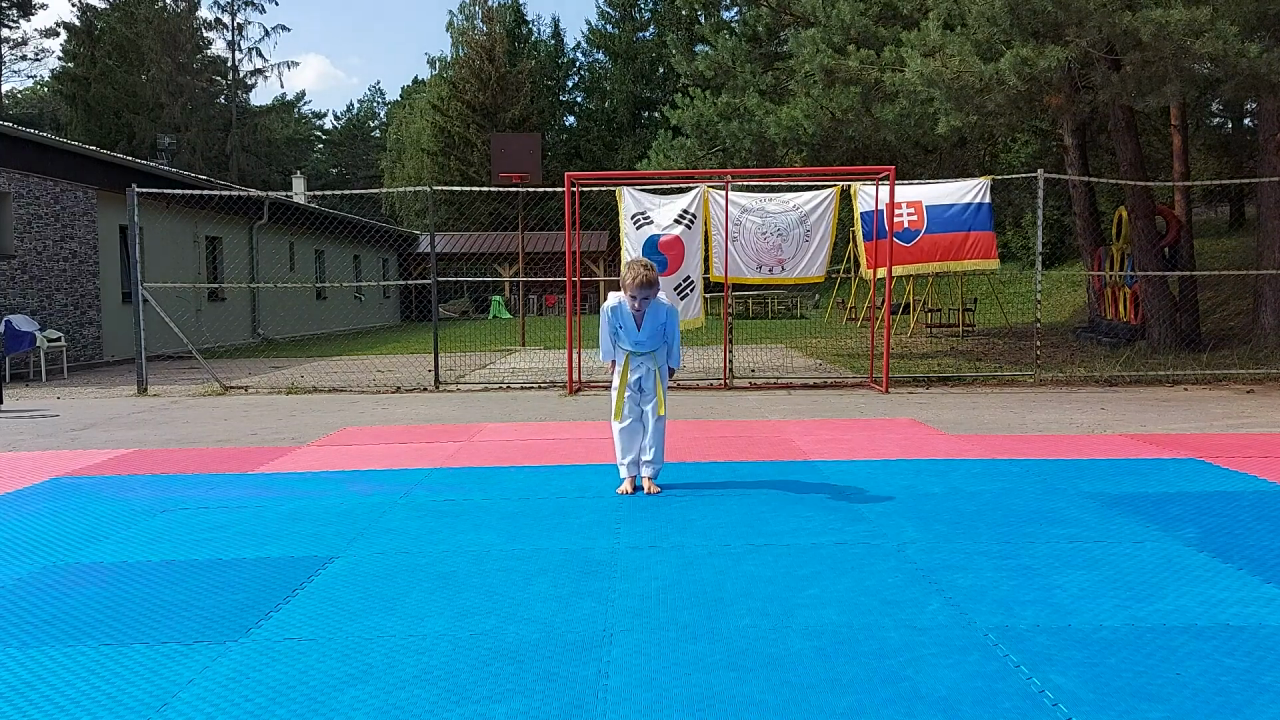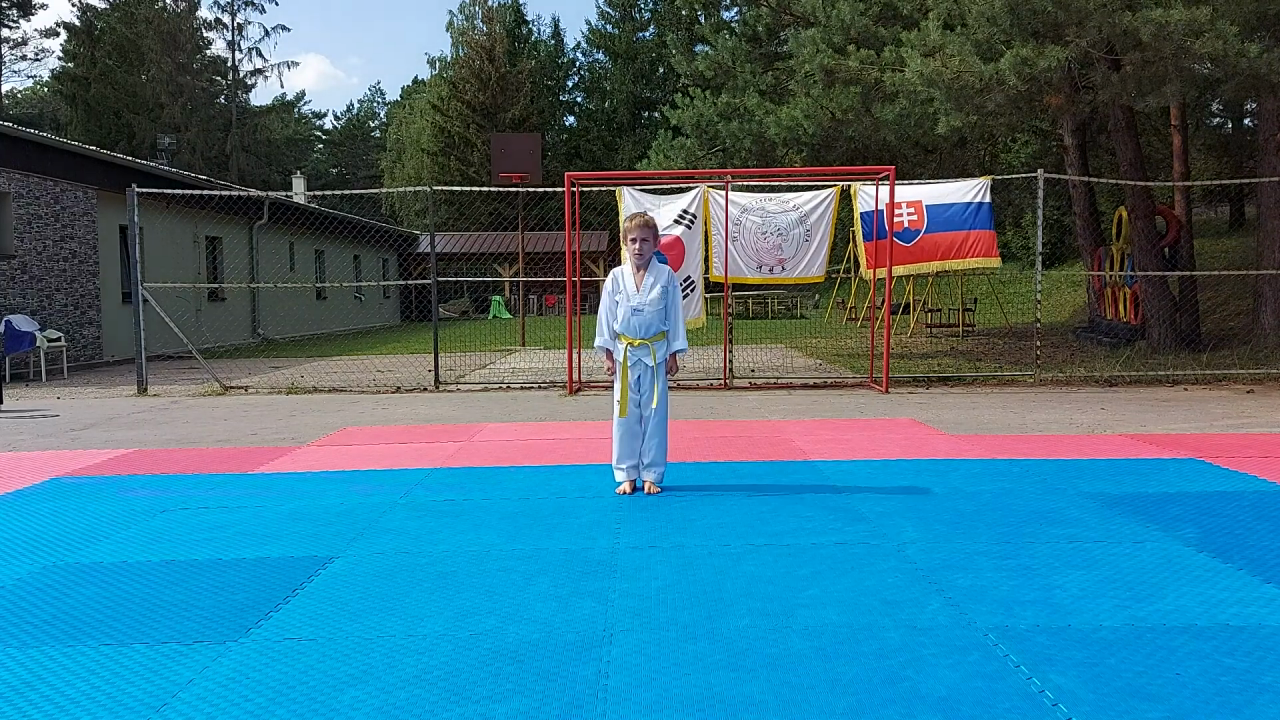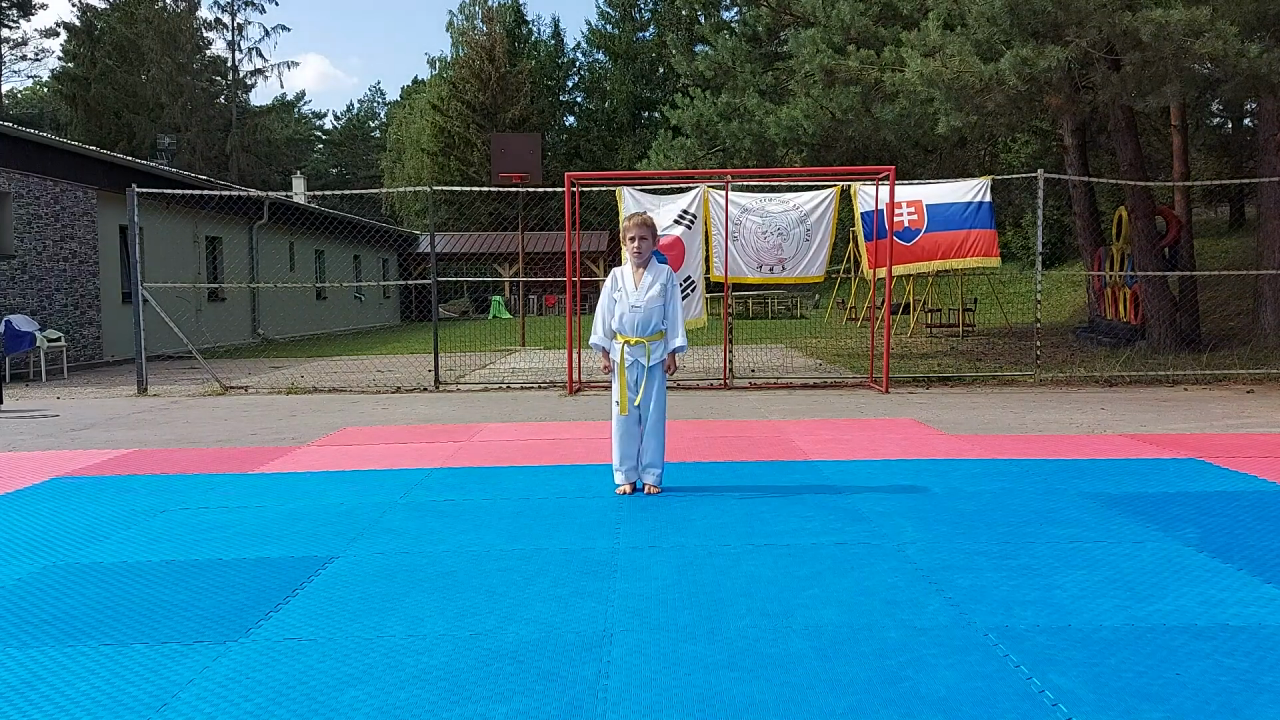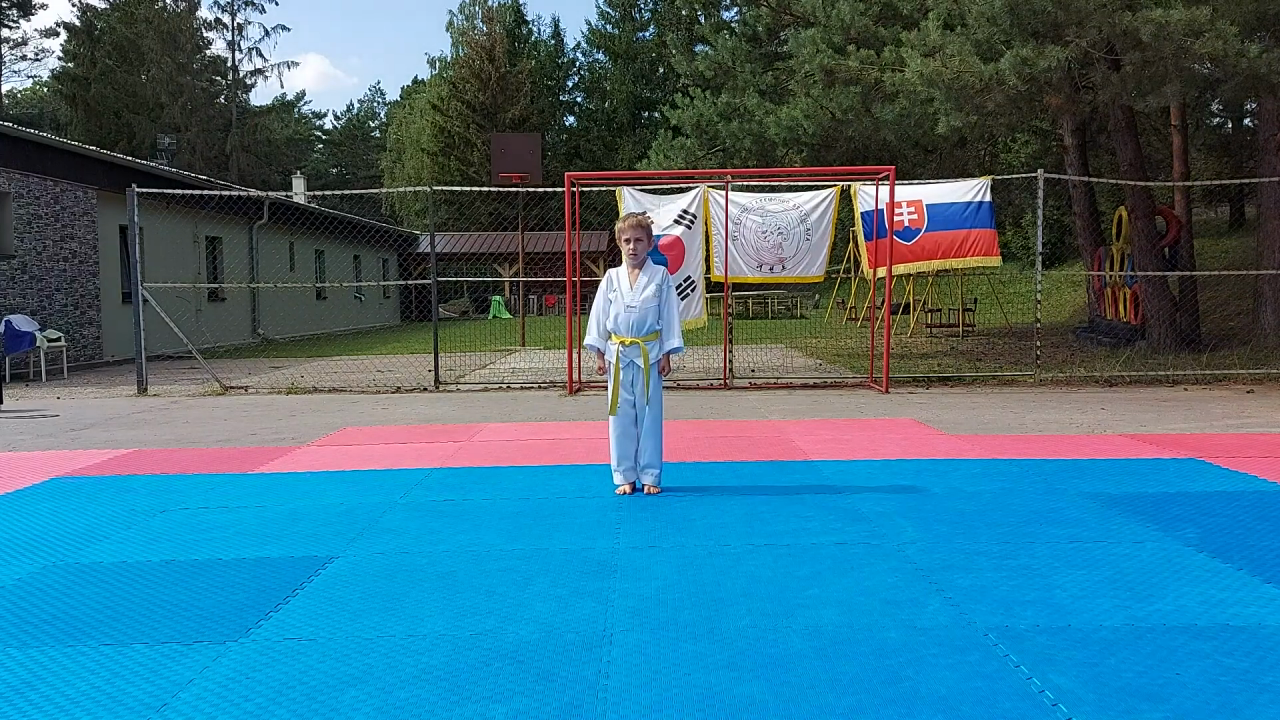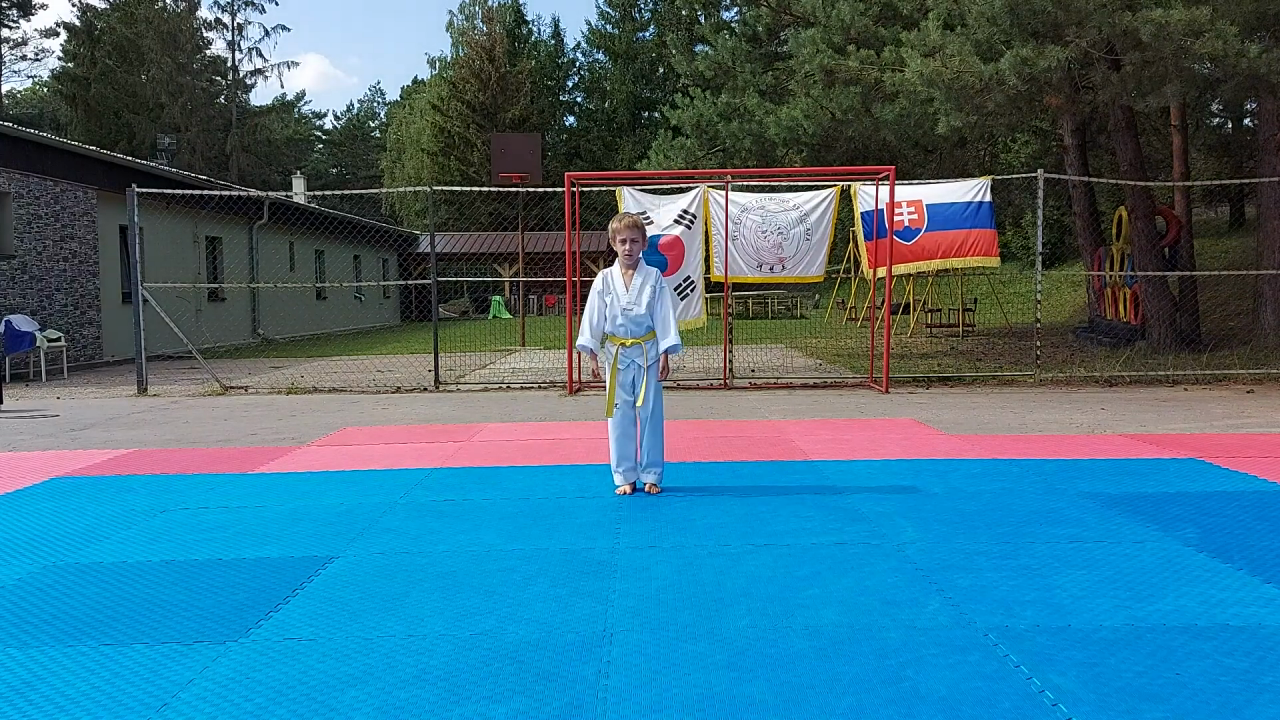
dt=0.3s
person 1, frame 1
left shoulder: (666, 308)
right shoulder: (612, 306)
left elbow: (672, 338)
right elbow: (608, 336)
left wrist: (671, 366)
right wrist: (612, 360)
left hip: (654, 363)
right hip: (626, 364)
left knee: (653, 417)
right knee: (625, 418)
left ankle: (649, 473)
right ankle: (628, 474)
person 1, frame 2
left shoulder: (666, 276)
right shoulder: (616, 277)
left elbow: (674, 317)
right elbow: (606, 317)
left wrist: (673, 354)
right wrist: (608, 354)
left hip: (655, 354)
right hip: (625, 354)
left knee: (655, 416)
right knee: (625, 416)
left ankle: (651, 475)
right ankle: (627, 475)
person 1, frame 3
left shoulder: (665, 275)
right shoulder: (616, 276)
left elbow: (673, 315)
right elbow: (604, 315)
left wrist: (672, 353)
right wrist: (604, 353)
left hip: (654, 354)
right hip: (622, 354)
left knee: (653, 416)
right knee: (624, 416)
left ankle: (650, 477)
right ankle: (627, 477)
person 1, frame 4
left shoulder: (661, 276)
right shoulder: (611, 277)
left elbow: (669, 317)
right elbow: (599, 315)
left wrist: (666, 355)
right wrist: (599, 354)
left hip: (649, 354)
right hip: (618, 355)
left knee: (649, 415)
right knee: (621, 416)
left ankle: (650, 476)
right ankle: (625, 477)
person 1, frame 5
left shoulder: (654, 277)
right shoulder: (604, 279)
left elbow: (664, 316)
right elbow: (593, 318)
left wrist: (665, 355)
right wrist: (593, 356)
left hip: (648, 354)
right hip: (616, 356)
left knee: (650, 415)
right knee: (620, 417)
left ankle: (651, 475)
right ankle: (625, 477)
